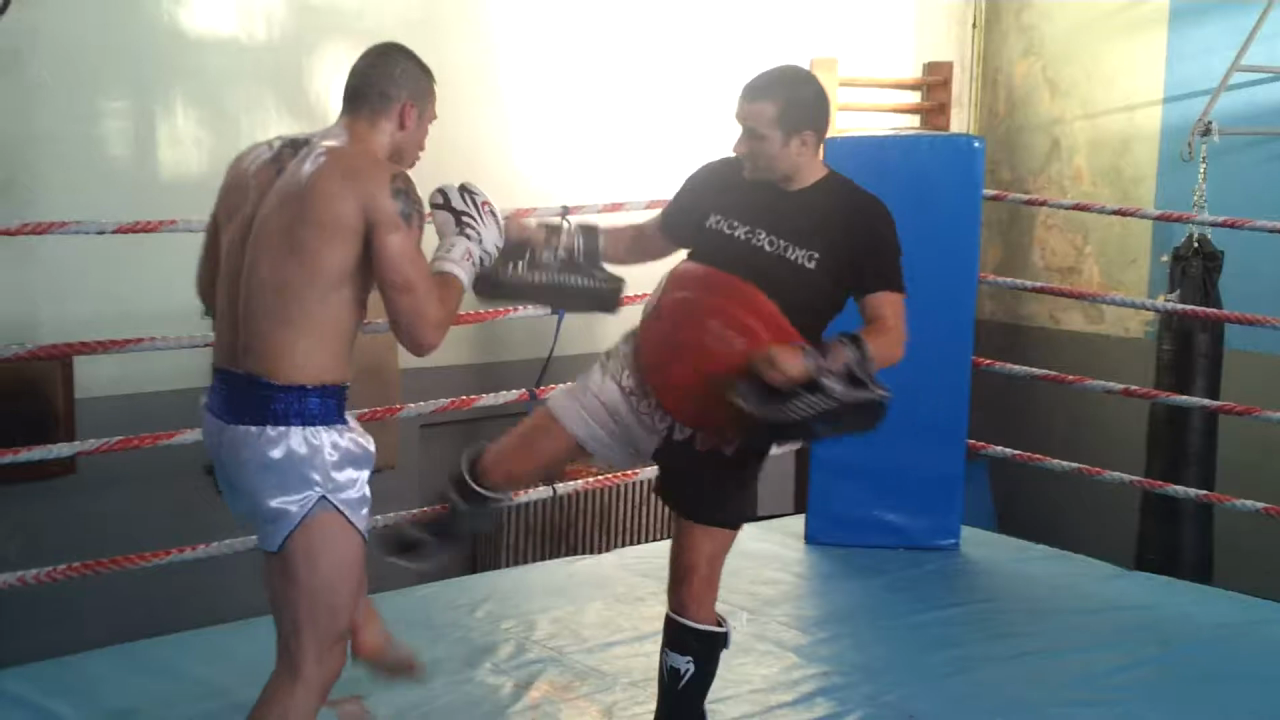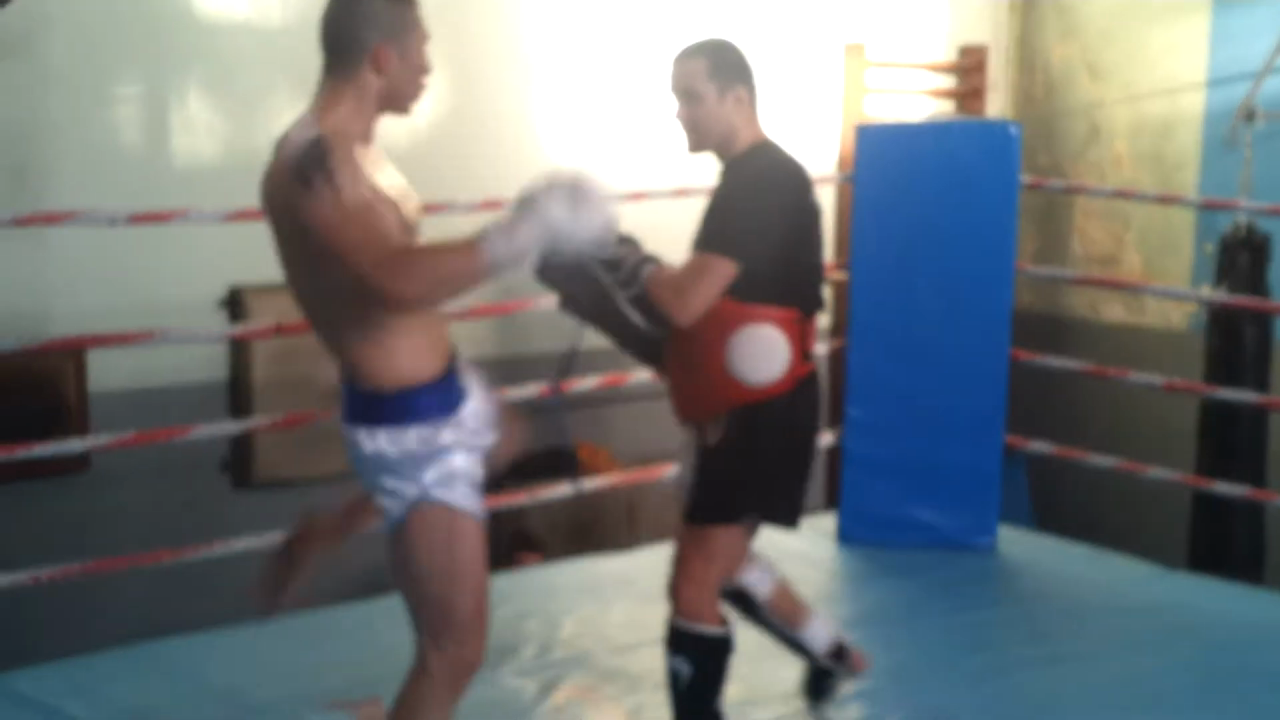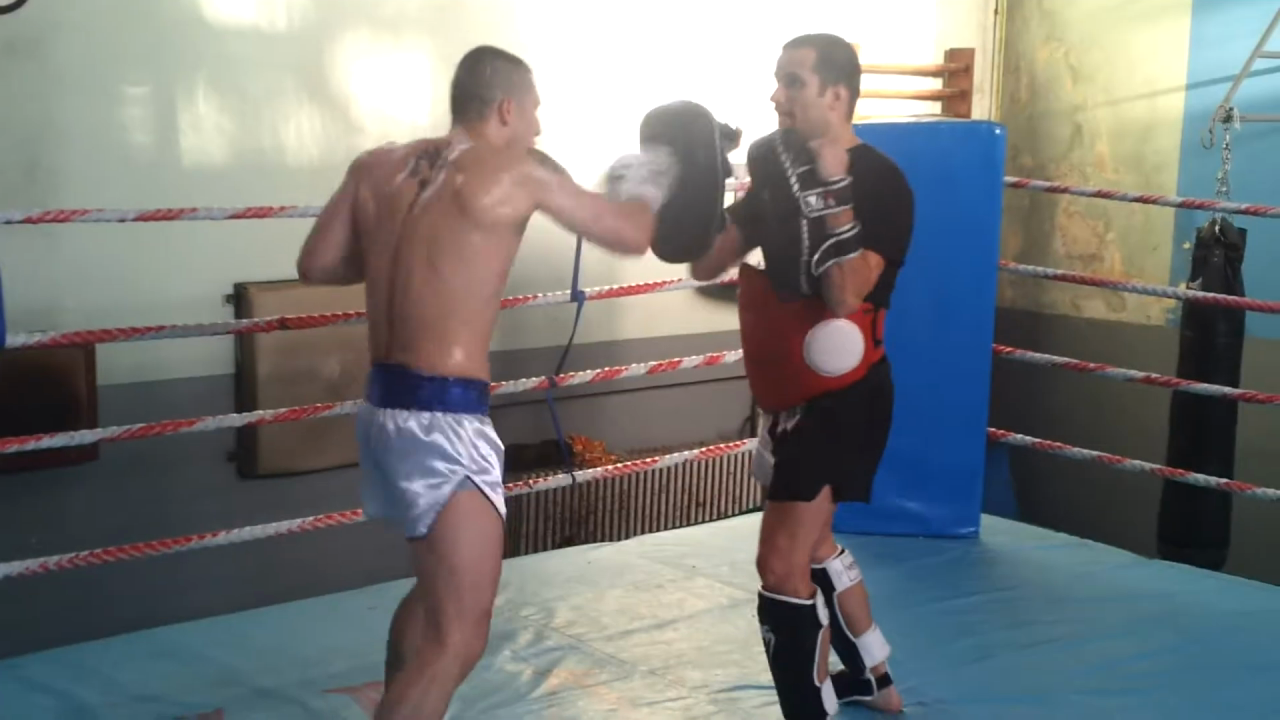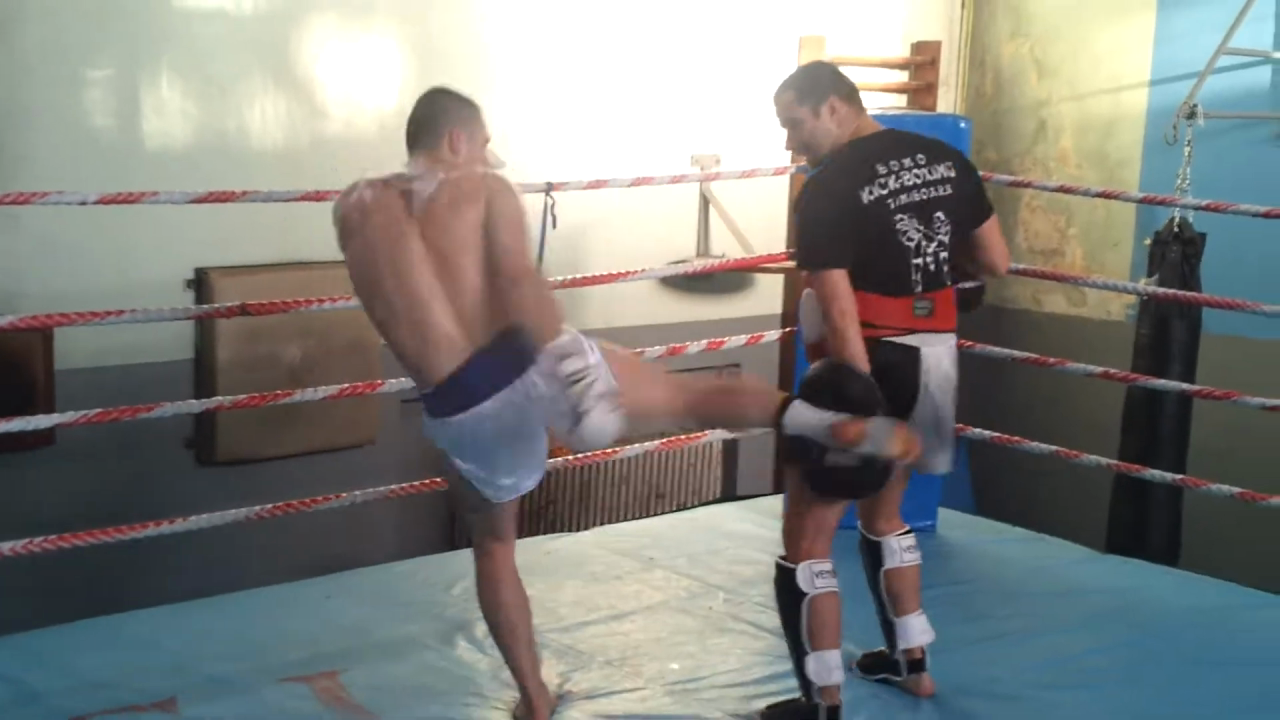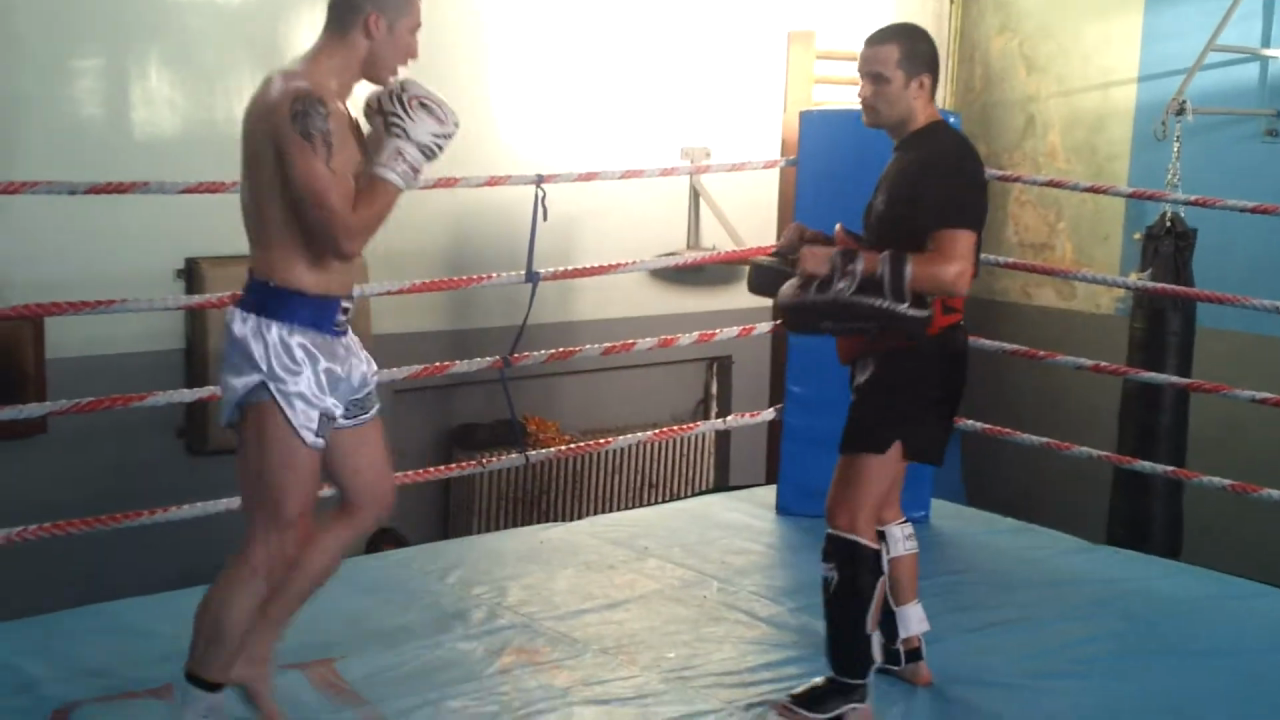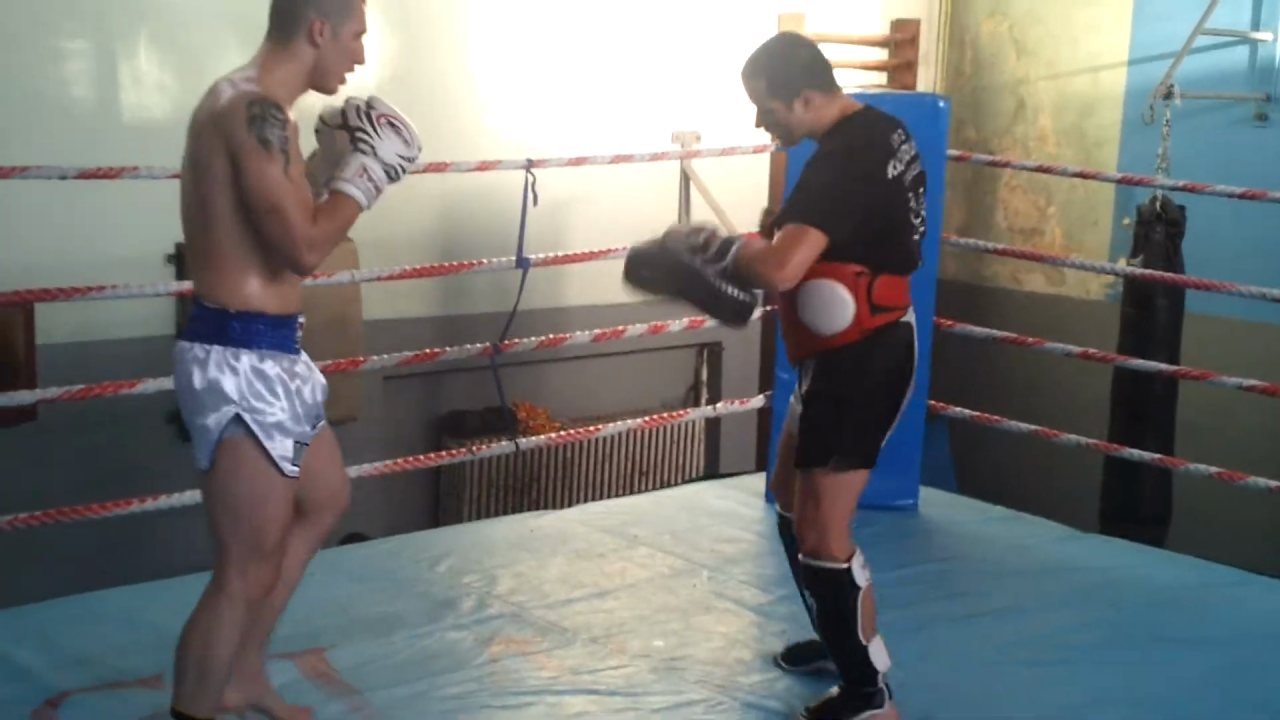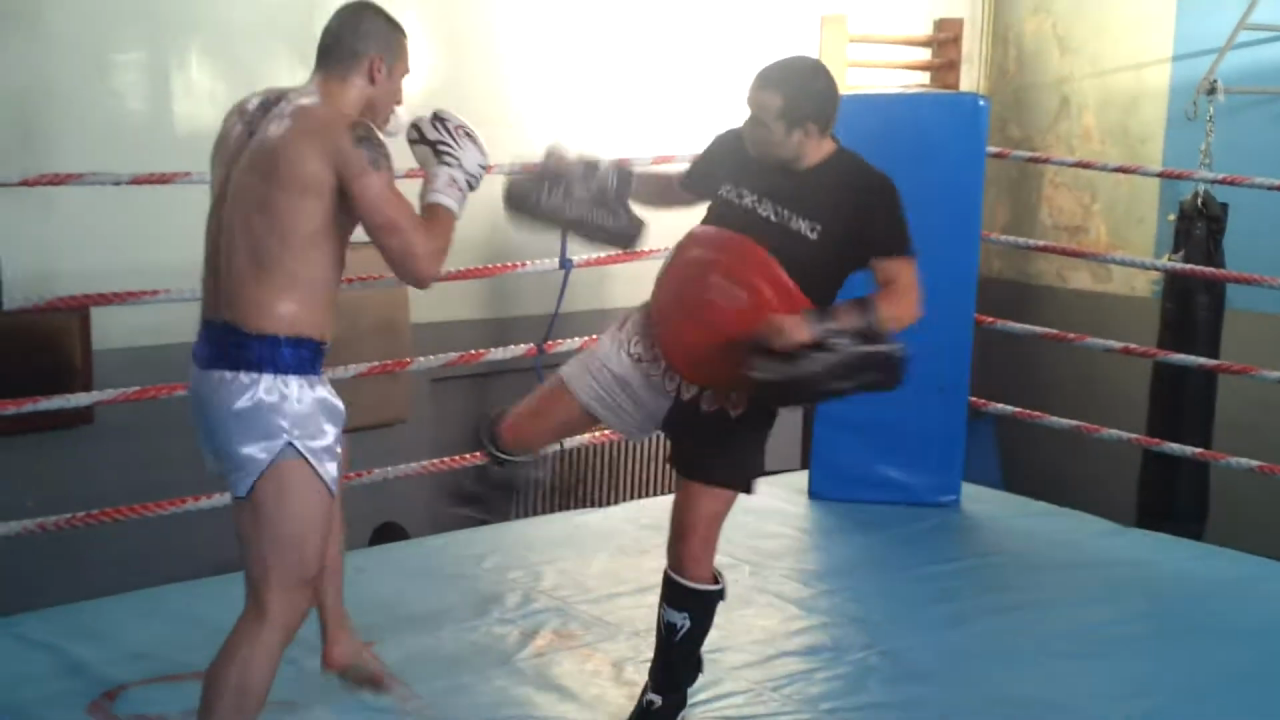
dt=0.7s
person 1, frame 1
left shoulder: (253, 163)
right shoulder: (381, 185)
right elbow: (421, 331)
right wrist: (466, 246)
left hip: (231, 411)
right hip: (294, 430)
right knee: (313, 661)
left ankle: (364, 631)
person 1, frame 2
left shoulder: (324, 153)
right shoulder: (315, 158)
right elbow: (392, 276)
right wrist: (530, 228)
left hip: (434, 391)
right hip: (408, 428)
left knee: (491, 447)
right knee: (454, 653)
person 1, frame 3
left shoulder: (378, 166)
right shoulder: (516, 168)
left elbow: (315, 265)
right elbow: (631, 236)
right wrist: (639, 181)
left hip: (386, 407)
right hip: (441, 419)
left knee: (440, 592)
right knee: (457, 634)
person 1, frame 4
left shoulder: (353, 206)
right shoulder: (481, 190)
right elbow: (521, 280)
right wrist: (573, 359)
left hip: (459, 416)
right hip: (522, 372)
left knee: (492, 546)
right knee: (696, 389)
right ankle: (827, 425)
person 1, frame 5
left shoulder: (320, 100)
right shoulder: (303, 103)
right elbow: (344, 236)
left wrist: (384, 144)
right wrist: (406, 152)
left hip: (324, 335)
right hip: (287, 337)
left knee: (368, 502)
right knee: (276, 541)
left ankle: (250, 657)
person 1, frame 6
left shoulder: (241, 100)
right shoulder: (255, 111)
right elbow: (305, 248)
left wrist: (332, 157)
right wrist: (369, 168)
left hip: (260, 350)
right hip: (243, 357)
left knee: (324, 500)
right knee: (247, 574)
person 1, frame 7
left shoulder: (250, 113)
right shoulder: (344, 136)
right elbow: (420, 263)
right wrist: (452, 173)
left hip: (224, 362)
right hip: (272, 381)
right knee: (278, 603)
left ankle: (338, 637)
person 2, frame 1
left shoulder: (859, 220)
right shoulder: (717, 180)
left elbow: (889, 337)
right elbow: (649, 242)
left wrist: (811, 365)
right wrist: (560, 238)
left hip: (728, 416)
right hip: (643, 374)
left knee: (692, 597)
right knee: (499, 463)
right ankle: (441, 533)
person 2, frame 2
left shoulder: (764, 182)
right shoulder: (751, 177)
left elbow: (686, 301)
left wrist: (619, 256)
left hip: (765, 411)
right hip: (740, 407)
left knee: (693, 595)
right knee: (719, 562)
right ankle: (827, 648)
person 2, frame 3
left shoulder: (879, 182)
right shoulder: (789, 167)
left elbow: (842, 296)
right elbow: (706, 263)
left wrist: (829, 191)
left hip: (841, 399)
right hip: (797, 397)
left knee: (782, 566)
right knee: (813, 544)
person 2, frame 4
left shoulder: (828, 187)
right shoulder: (946, 160)
left elbow: (837, 307)
right elbow: (995, 261)
left wrist: (857, 400)
left hip: (870, 366)
right hip: (936, 360)
left knee: (806, 538)
right knee: (883, 513)
right ankle: (911, 660)
person 2, frame 5
left shoulder: (944, 159)
right shoulder: (911, 155)
left elbow: (950, 271)
left wrist: (838, 266)
right wrist: (829, 242)
left hip: (916, 358)
right hip: (894, 354)
left knee: (849, 515)
right knee: (881, 505)
right ankle: (907, 648)
person 2, frame 6
left shoulder: (840, 160)
right shoulder: (883, 129)
left elbow: (785, 267)
left wrist: (702, 247)
right wrist: (775, 233)
left hip: (858, 358)
right hip: (860, 344)
left knee: (824, 532)
right knee: (793, 494)
right ankle: (834, 638)
person 2, frame 7
left shoulder: (866, 195)
right shoulder: (737, 150)
left elbow: (903, 303)
right elbow: (678, 189)
left wrist: (820, 330)
left hip: (742, 381)
right hip: (660, 340)
left knee: (690, 555)
right knee: (515, 433)
